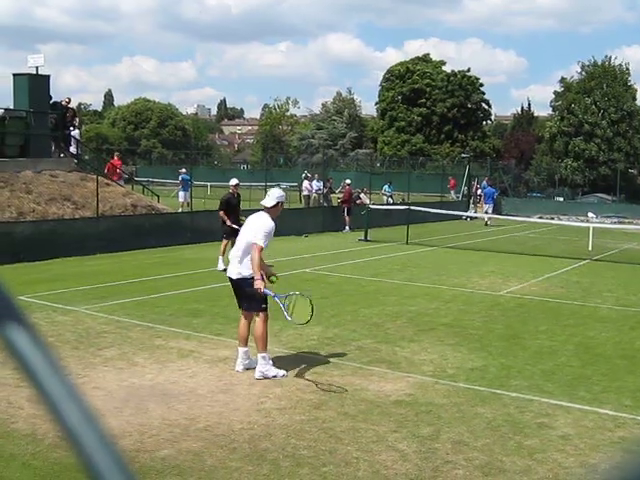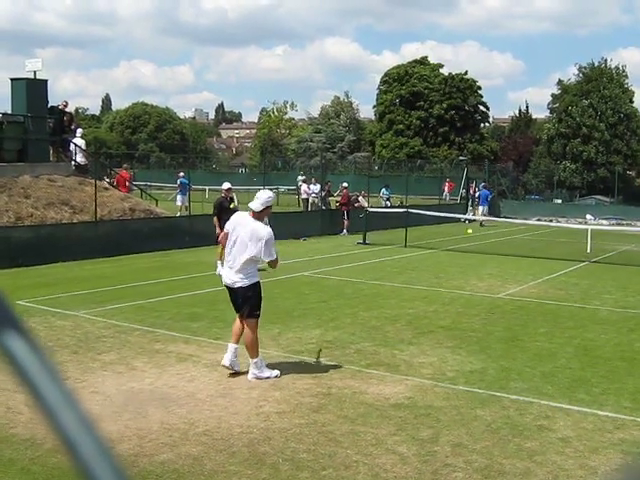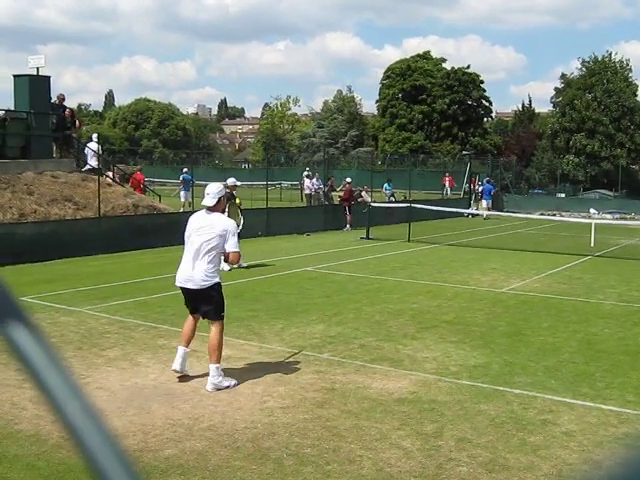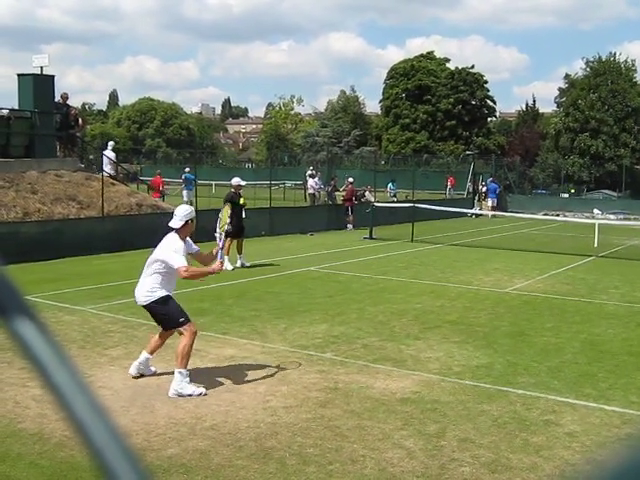
dt=1s
person 1, frame 1
left shoulder: (256, 217)
right shoulder: (267, 224)
right elbow: (256, 252)
left wrist: (267, 270)
right wrist: (258, 278)
left hip: (234, 272)
right hip: (247, 274)
left knee: (247, 315)
right knee: (262, 316)
left ankle: (243, 360)
right ankle: (264, 366)
person 1, frame 2
left shoulder: (236, 217)
right shoulder: (265, 233)
left elbow: (222, 240)
right elbow: (273, 264)
right wrist: (272, 252)
left hip: (229, 277)
right hip: (247, 281)
left knee: (242, 317)
right knee: (251, 323)
left ankle: (231, 356)
right ankle: (257, 368)
person 1, frame 3
left shoulder: (194, 218)
right shoulder: (228, 224)
right elbow: (234, 259)
right wrist: (227, 255)
left hip: (185, 278)
right hip: (207, 281)
left knee: (194, 316)
right knee: (217, 325)
left ankle: (180, 360)
right ankle: (216, 377)
person 1, frame 4
left shoulder: (183, 240)
right shoulder: (174, 245)
left elbow: (202, 257)
right elbow: (186, 273)
left wrist: (216, 252)
right wrist: (212, 269)
left hip: (152, 293)
right hip: (154, 295)
left knee: (168, 329)
right knee: (189, 331)
left ankle: (141, 364)
right ankle: (180, 383)
